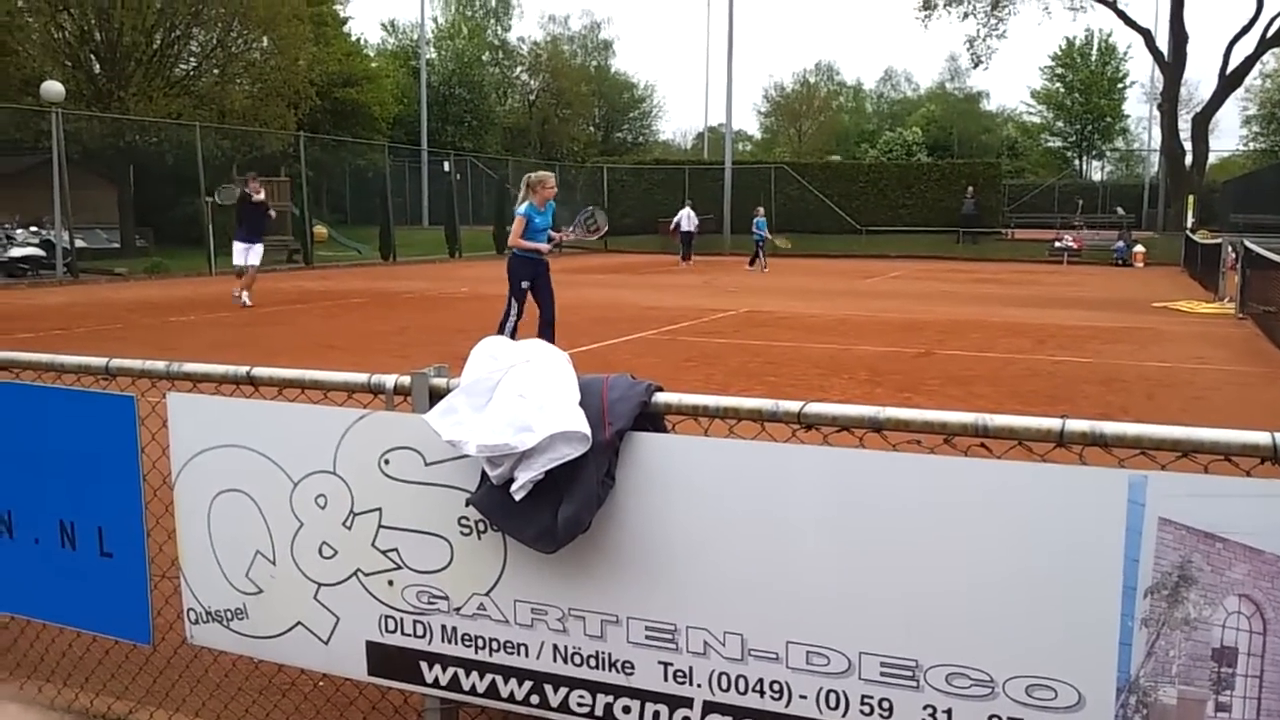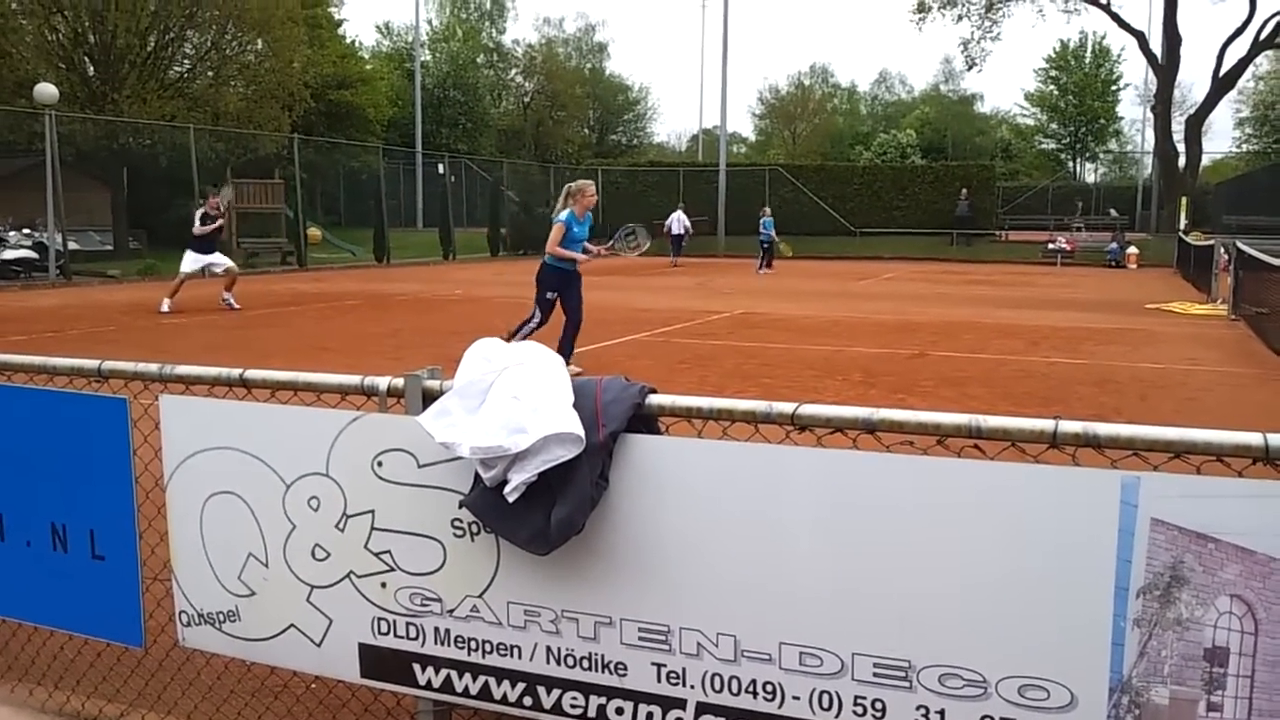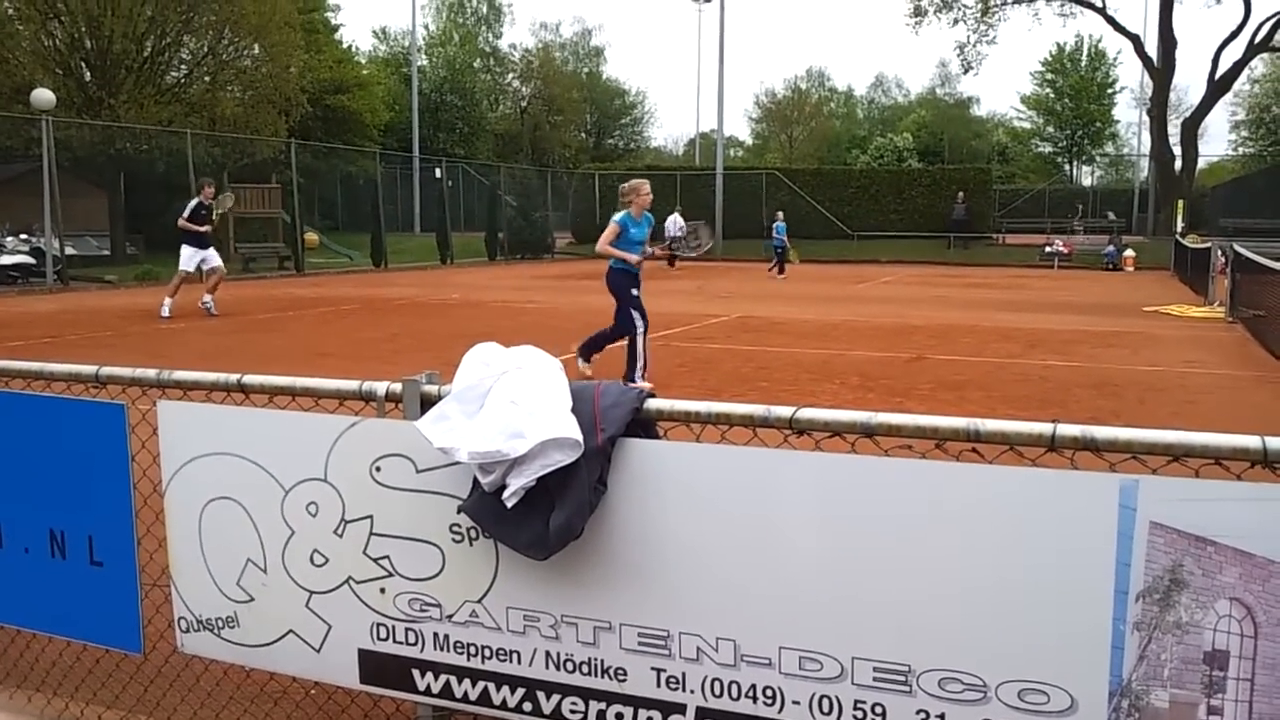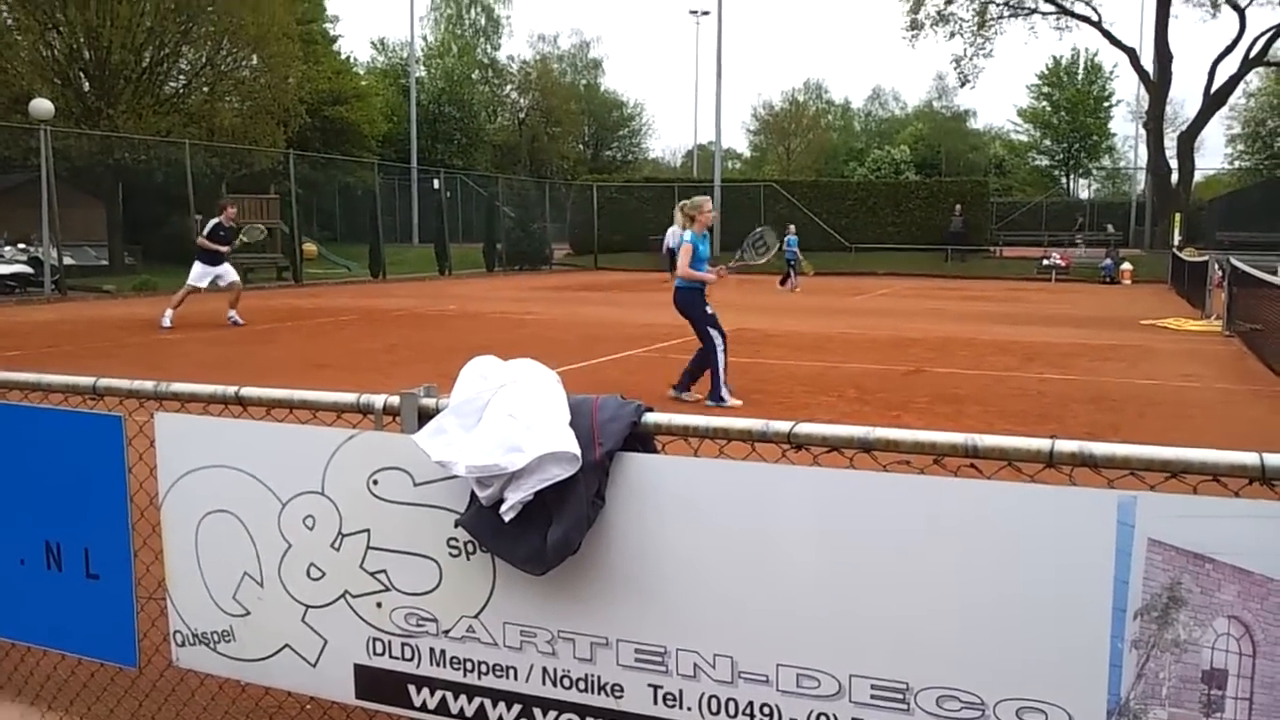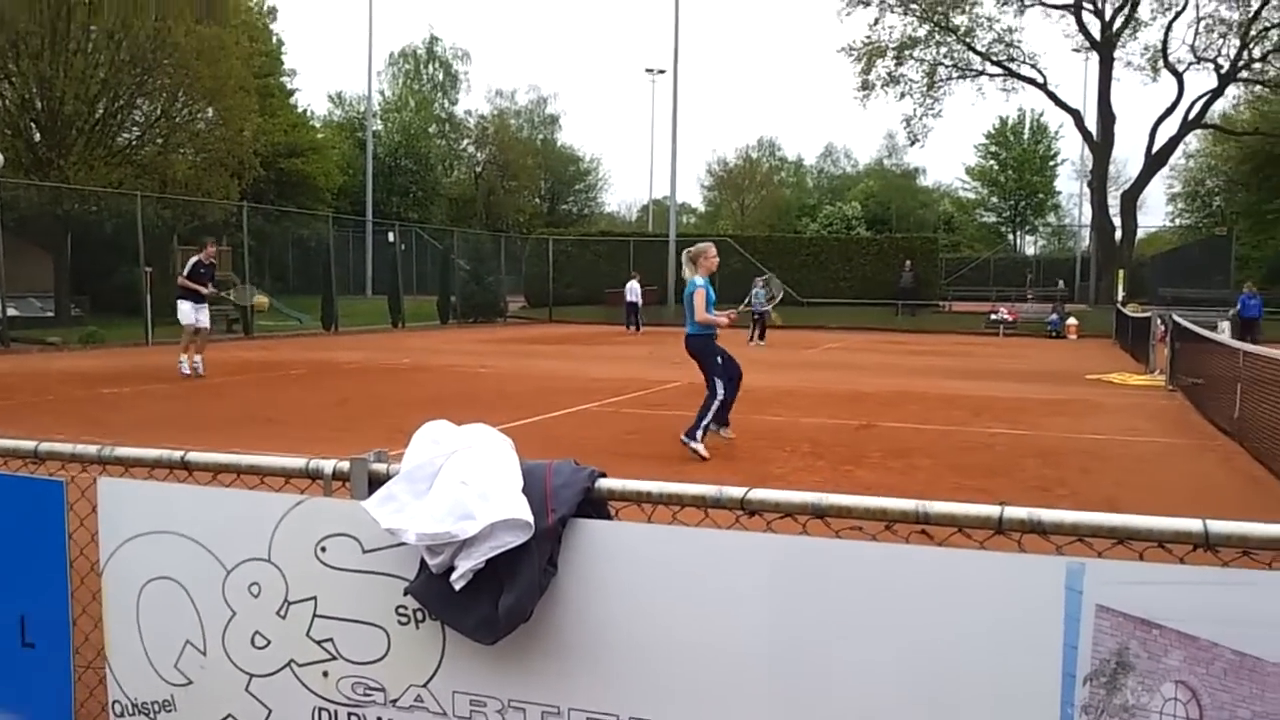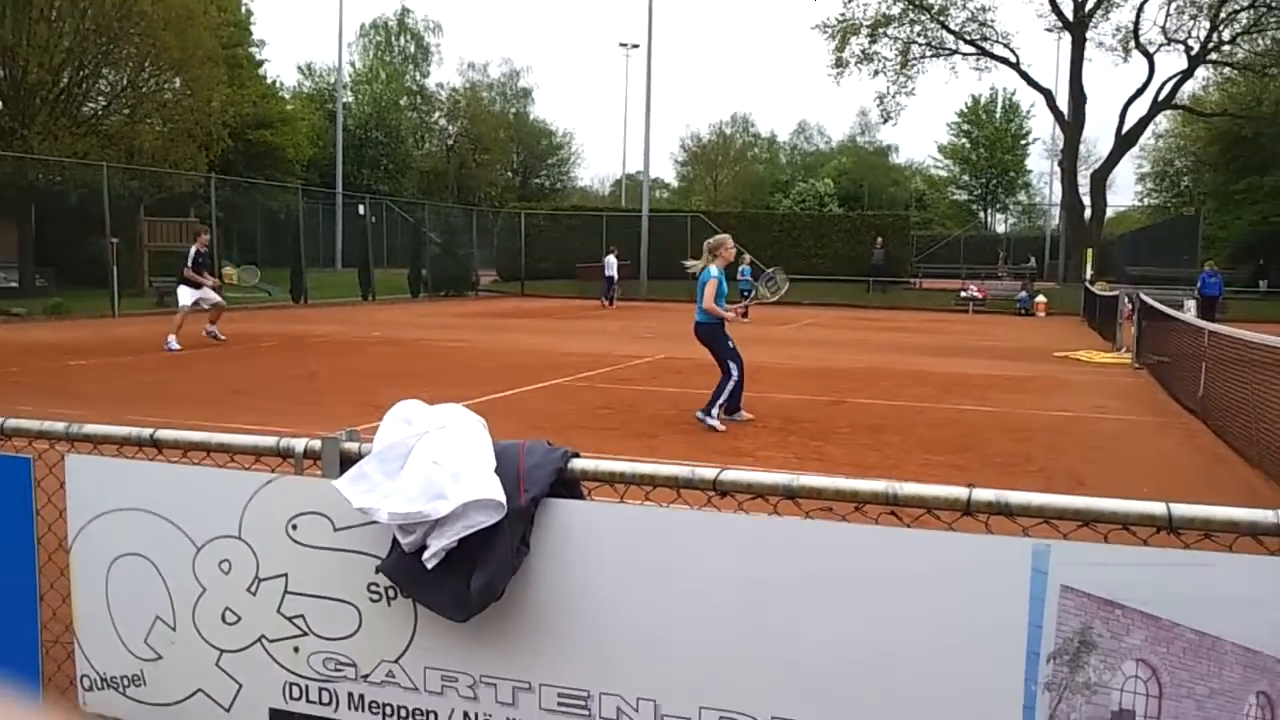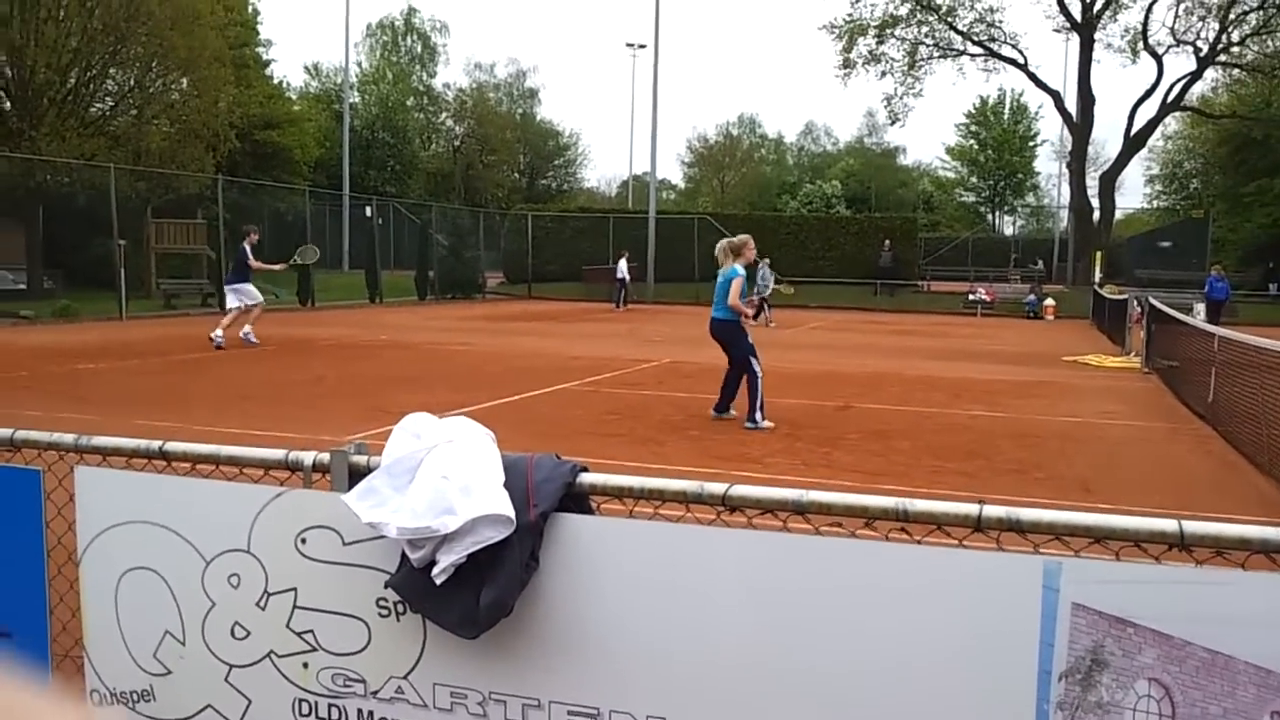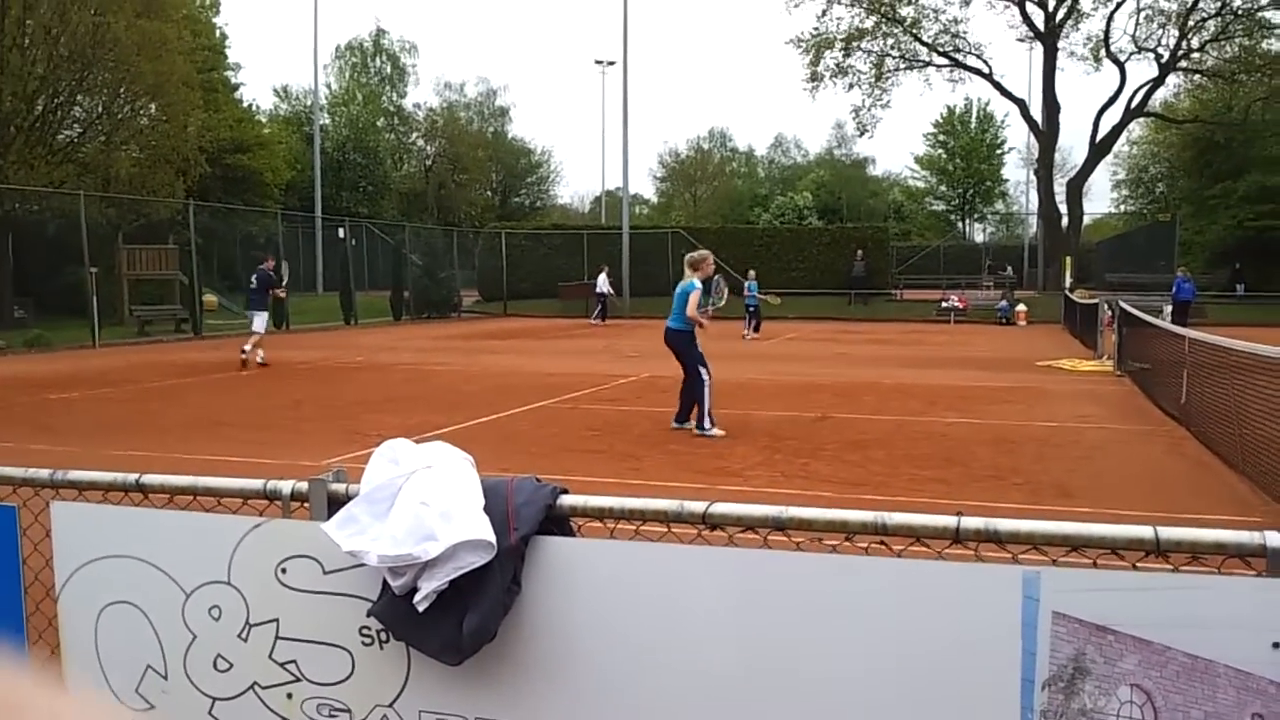
dt=0.3s
person 1, frame 1
left shoulder: (549, 207)
right shoulder: (525, 210)
right elbow: (512, 241)
left wrist: (554, 236)
right wrist: (538, 246)
left hip: (539, 263)
right hip: (521, 264)
left knee: (548, 308)
right knee: (515, 310)
person 1, frame 2
left shoulder: (587, 218)
right shoulder: (564, 218)
right elbow: (550, 247)
left wrist: (593, 249)
right wrist: (575, 255)
left hip: (570, 274)
right hip: (551, 273)
left knee: (575, 318)
right knee: (540, 318)
left ankle: (563, 362)
right ankle: (509, 345)
person 1, frame 3
left shoulder: (648, 219)
right shoulder: (621, 219)
right elbow: (600, 247)
left wrist: (653, 252)
right wrist: (628, 256)
left hip: (633, 276)
right hip: (619, 276)
left knee: (623, 326)
right knee: (639, 324)
left ankle: (585, 352)
right ankle: (634, 377)
person 1, frame 4
left shoulder: (704, 237)
right shoulder: (688, 238)
right elbow: (681, 272)
left wrist: (714, 271)
right wrist: (708, 277)
left hip: (696, 296)
right hip: (687, 296)
left knee: (712, 345)
right knee: (717, 342)
left ankle: (681, 388)
right ankle: (719, 396)
person 1, frame 5
left shoulder: (703, 281)
right shoulder: (698, 284)
right elbow: (700, 317)
left wrist: (722, 315)
right wrist: (720, 321)
left hip: (706, 340)
right hip: (700, 341)
left knee: (735, 374)
right knee: (718, 391)
left ankle: (718, 422)
right ankle: (694, 435)
person 1, frame 6
left shoulder: (715, 271)
right shoulder: (714, 274)
right elbow: (707, 305)
left wrist: (729, 309)
right wrist: (726, 316)
left hip: (708, 327)
right hip: (710, 328)
left knee: (736, 367)
right knee: (733, 373)
left ankle: (733, 410)
right ankle: (708, 413)
person 1, frame 7
left shoulder: (726, 270)
right shoulder: (739, 272)
right elbow: (732, 302)
left wrist: (744, 305)
right wrist: (746, 311)
left hip: (718, 324)
right hip: (729, 326)
left knee: (737, 366)
right knee: (754, 370)
left ankle: (721, 408)
right ankle: (755, 418)
person 1, frame 8
left shoulder: (685, 282)
right shoulder: (696, 285)
right elbow: (690, 314)
left wrist: (701, 315)
right wrist: (702, 322)
left hip: (672, 333)
right hip: (681, 336)
left knee: (692, 376)
right knee: (703, 378)
left ankle: (681, 419)
right ankle: (705, 426)
